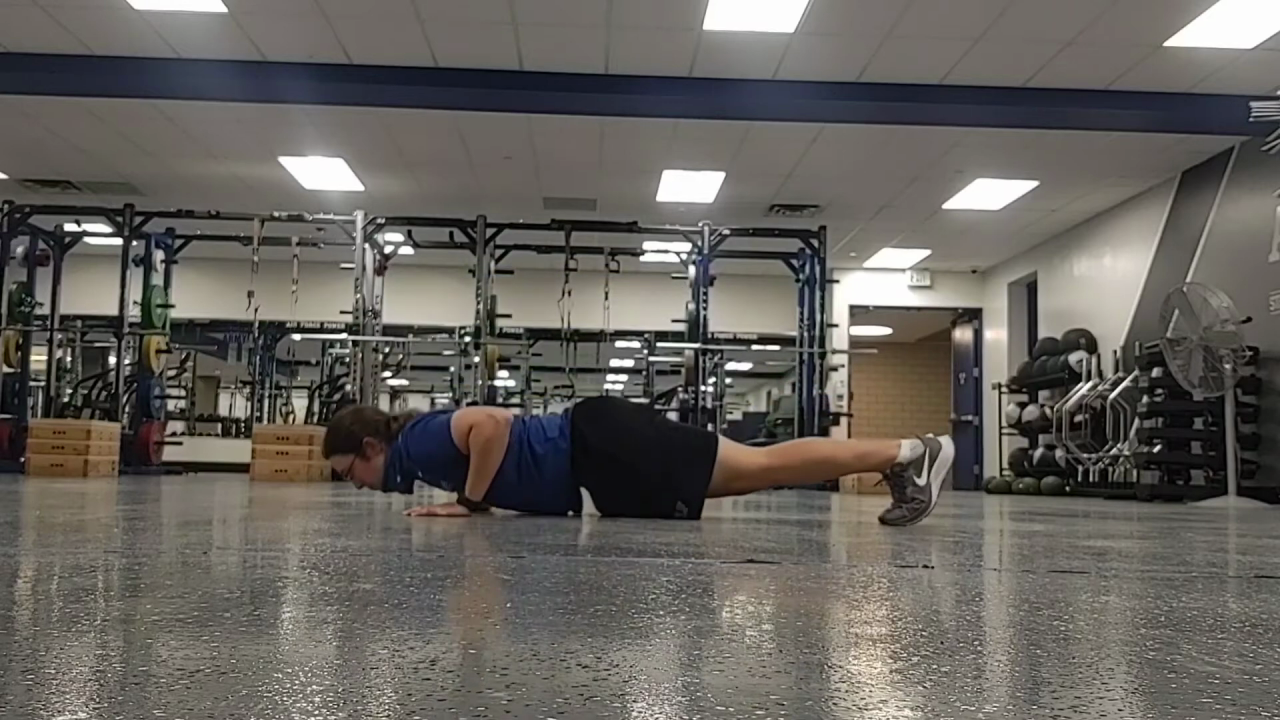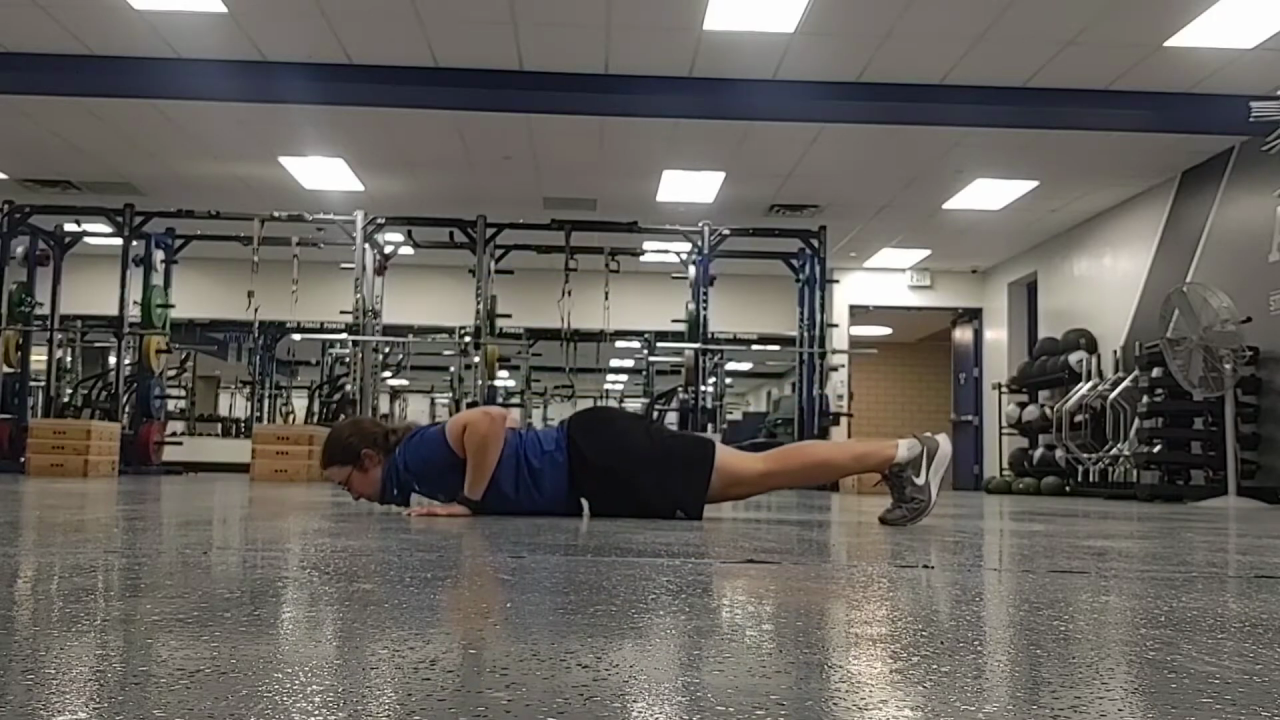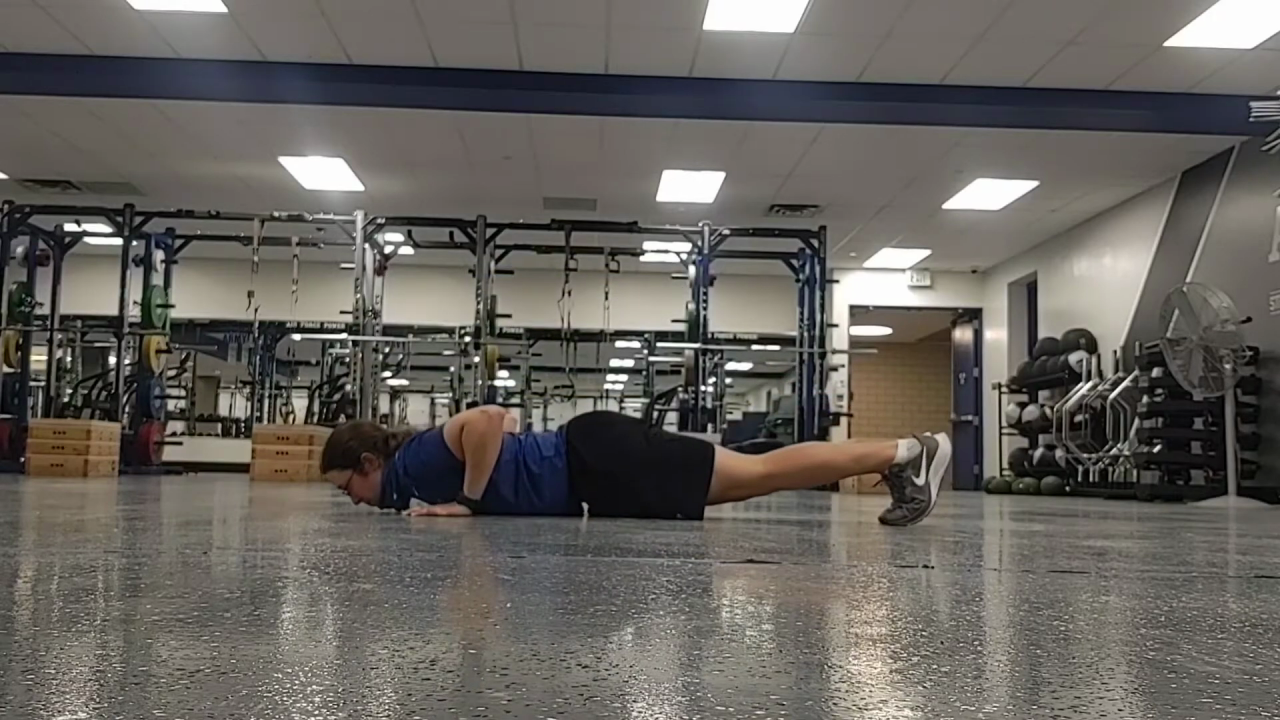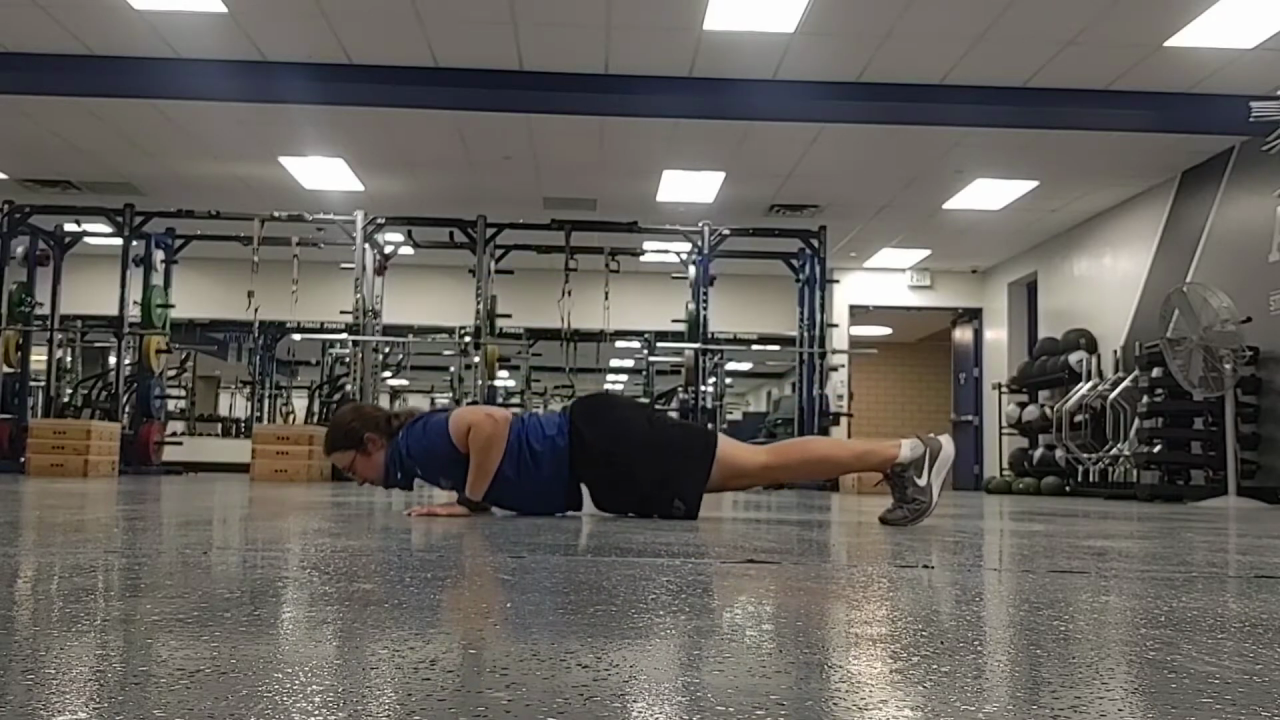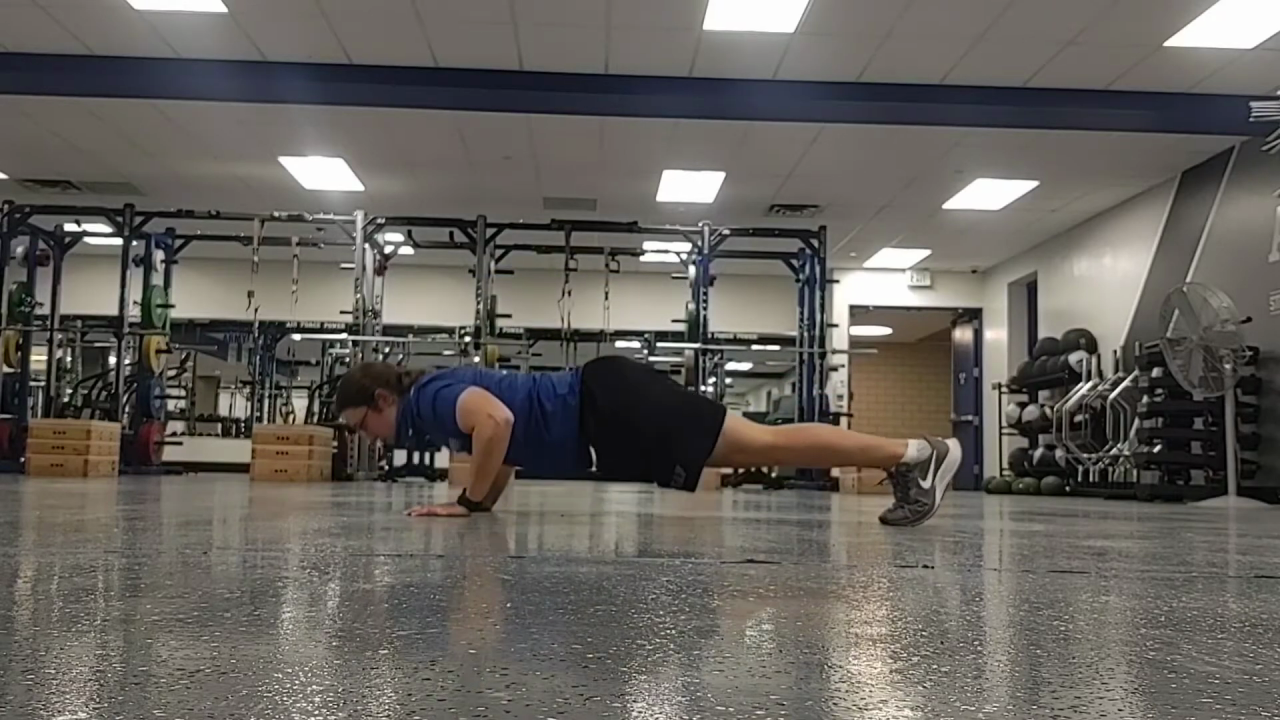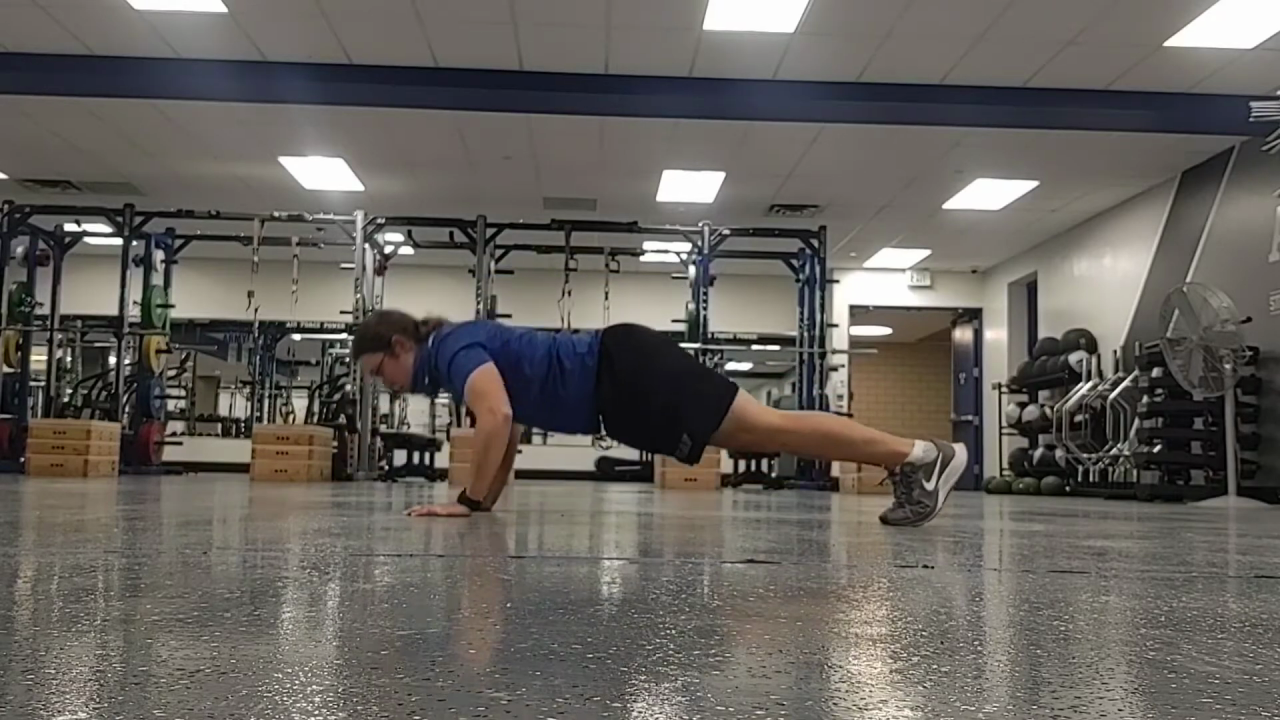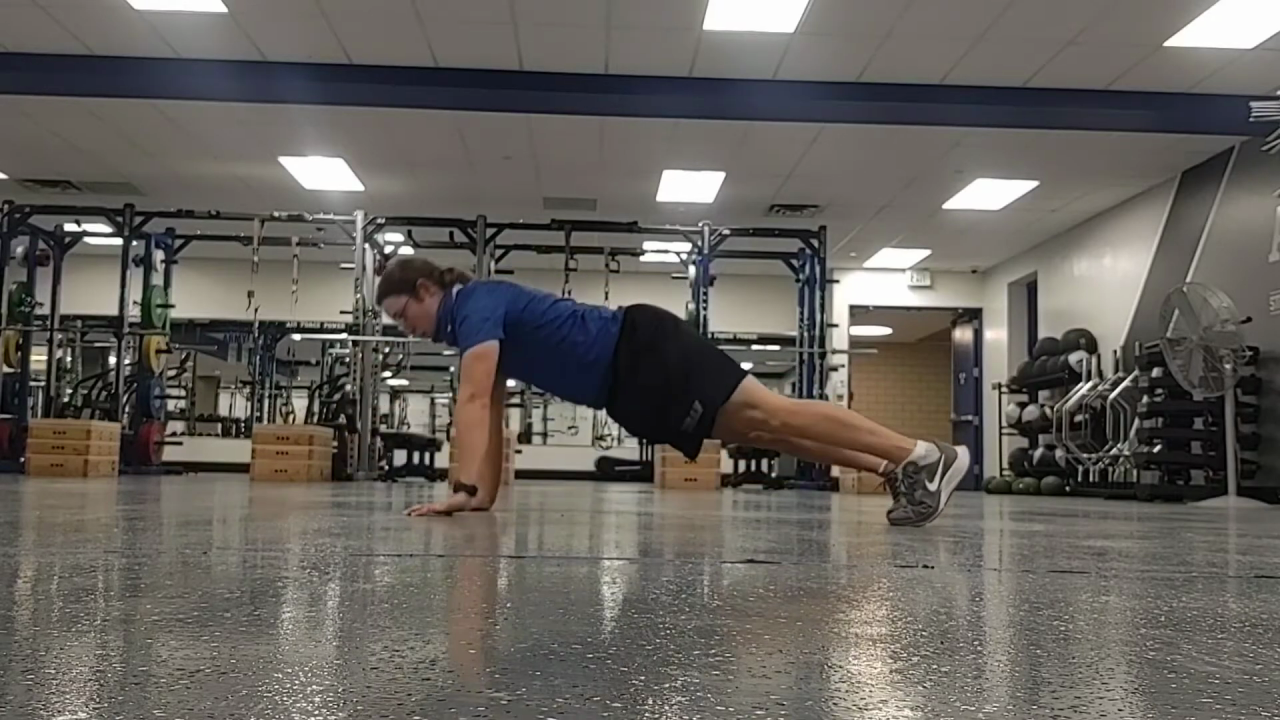
dt=0.2s
person 1, frame 1
left shoulder: (418, 443)
right shoulder: (426, 440)
left elbow: (493, 422)
left wrist: (468, 501)
right wrist: (472, 498)
left hip: (599, 445)
right hip: (594, 447)
left knee: (756, 466)
right knee: (751, 469)
left ankle: (910, 453)
right ankle: (904, 455)
person 1, frame 2
left shoulder: (415, 456)
right shoulder: (420, 457)
left elbow: (488, 419)
left wrist: (469, 501)
right wrist: (473, 500)
left hip: (596, 457)
right hip: (589, 456)
left knee: (757, 471)
right knee: (752, 471)
left ankle: (908, 453)
right ankle: (902, 455)
person 1, frame 3
left shoulder: (414, 463)
right shoulder: (419, 461)
left elbow: (487, 417)
left wrist: (468, 501)
right wrist: (472, 498)
left hip: (596, 462)
right hip: (588, 460)
left knee: (755, 474)
right knee: (752, 473)
left ankle: (908, 453)
right ankle: (902, 455)
person 1, frame 4
left shoulder: (417, 441)
right shoulder: (423, 440)
left elbow: (491, 421)
left wrist: (468, 500)
right wrist: (475, 499)
left hip: (597, 442)
right hip: (589, 448)
left knee: (756, 464)
right knee: (754, 463)
left ankle: (909, 453)
right ankle: (902, 456)
person 1, frame 5
left shoulder: (431, 397)
right shoulder: (440, 396)
left elbow: (498, 420)
right elbow: (503, 445)
left wrist: (468, 502)
right wrist: (483, 500)
left hip: (609, 403)
right hip: (601, 415)
left knee: (760, 443)
right knee: (757, 448)
left ankle: (916, 453)
right ankle: (906, 457)
person 1, frame 6
left shoulder: (451, 349)
right shoulder: (458, 353)
left elbow: (497, 417)
right elbow: (508, 430)
left wrist: (469, 500)
right wrist: (488, 498)
left hip: (626, 369)
right hip: (618, 391)
left knee: (766, 427)
right knee: (760, 438)
left ankle: (920, 455)
right ankle: (908, 460)
person 1, frame 7
left shoulder: (474, 304)
right shoulder: (471, 324)
left elbow: (475, 402)
right elbow: (495, 412)
left wrist: (465, 487)
right wrist: (487, 493)
left hip: (642, 347)
right hip: (630, 390)
left knee: (769, 413)
right knee: (762, 435)
left ankle: (921, 456)
right ankle: (894, 470)
